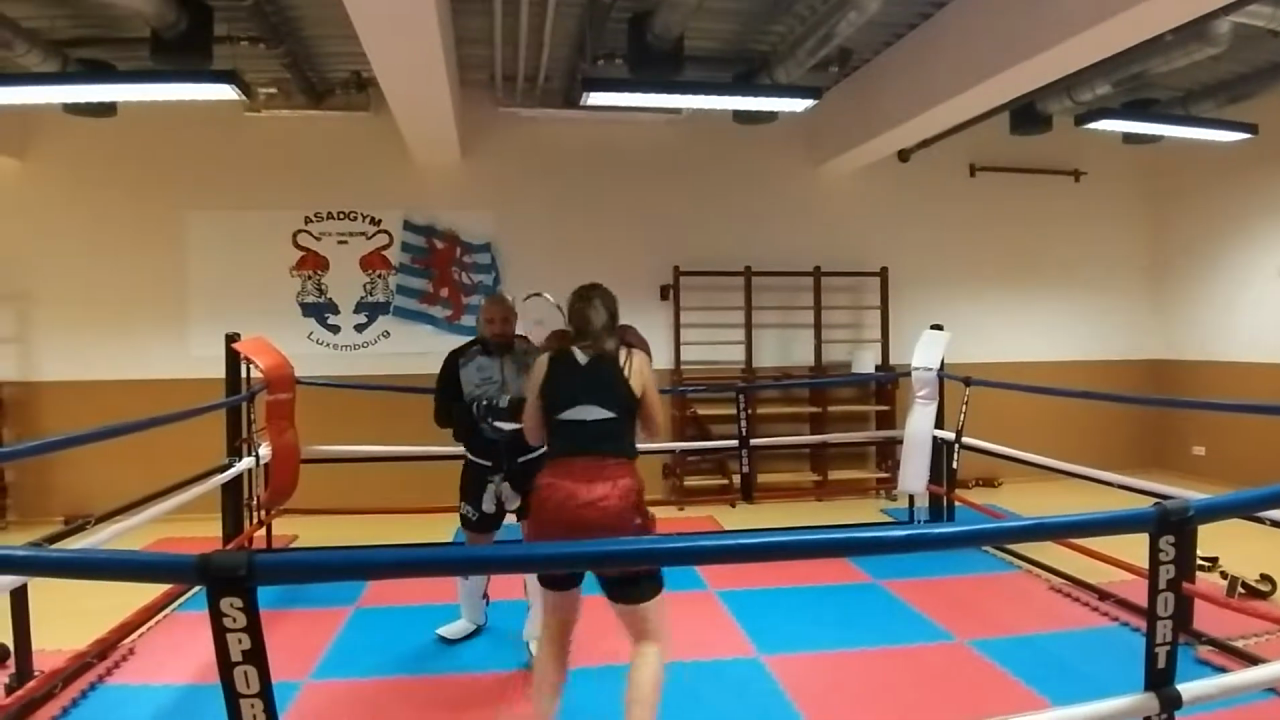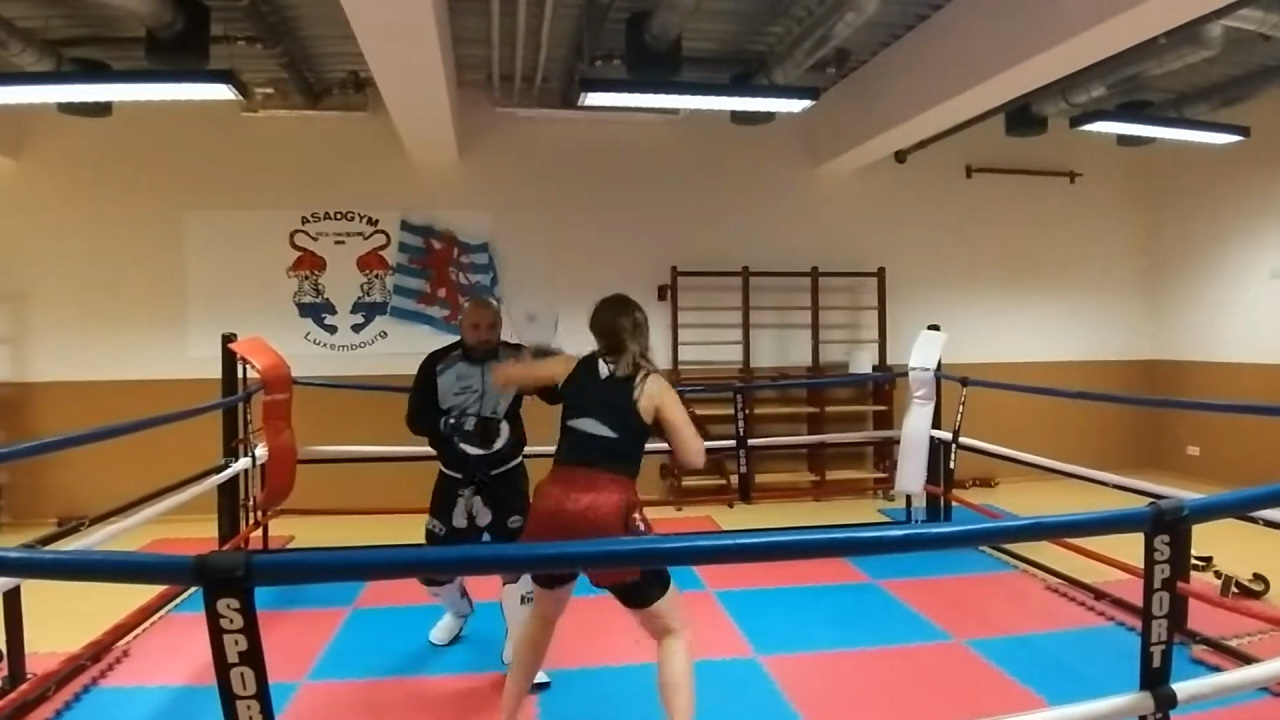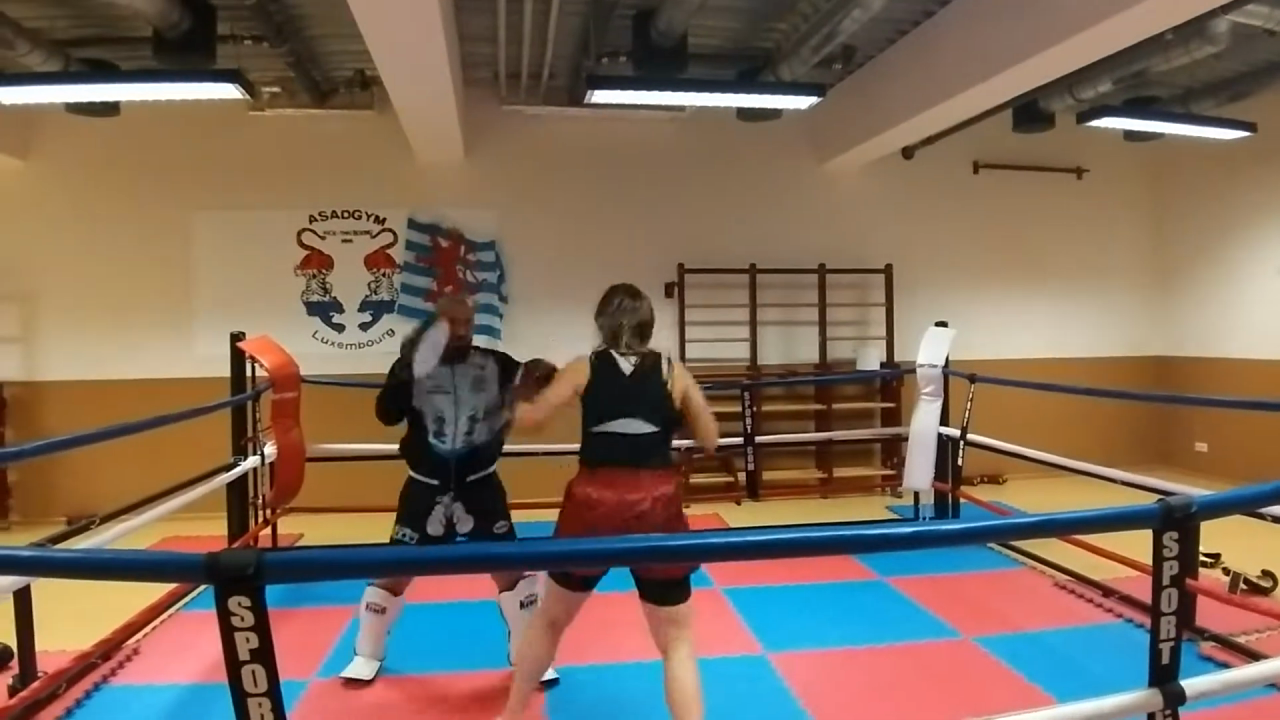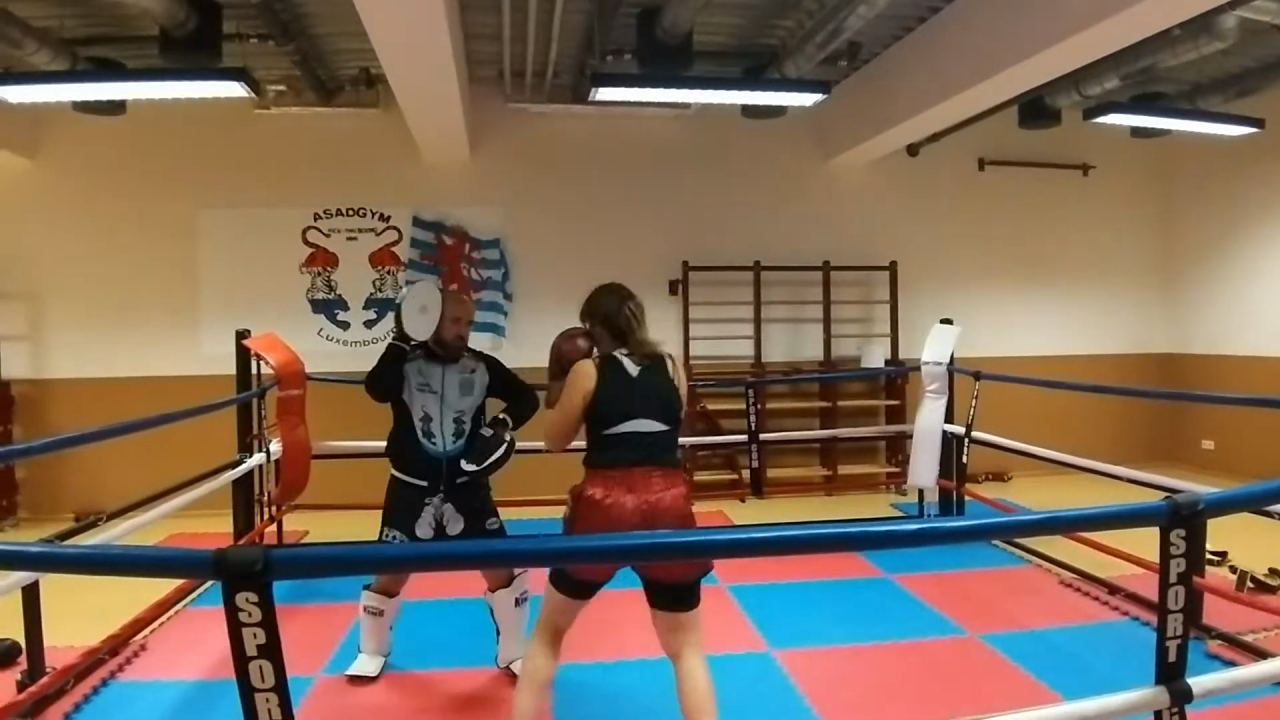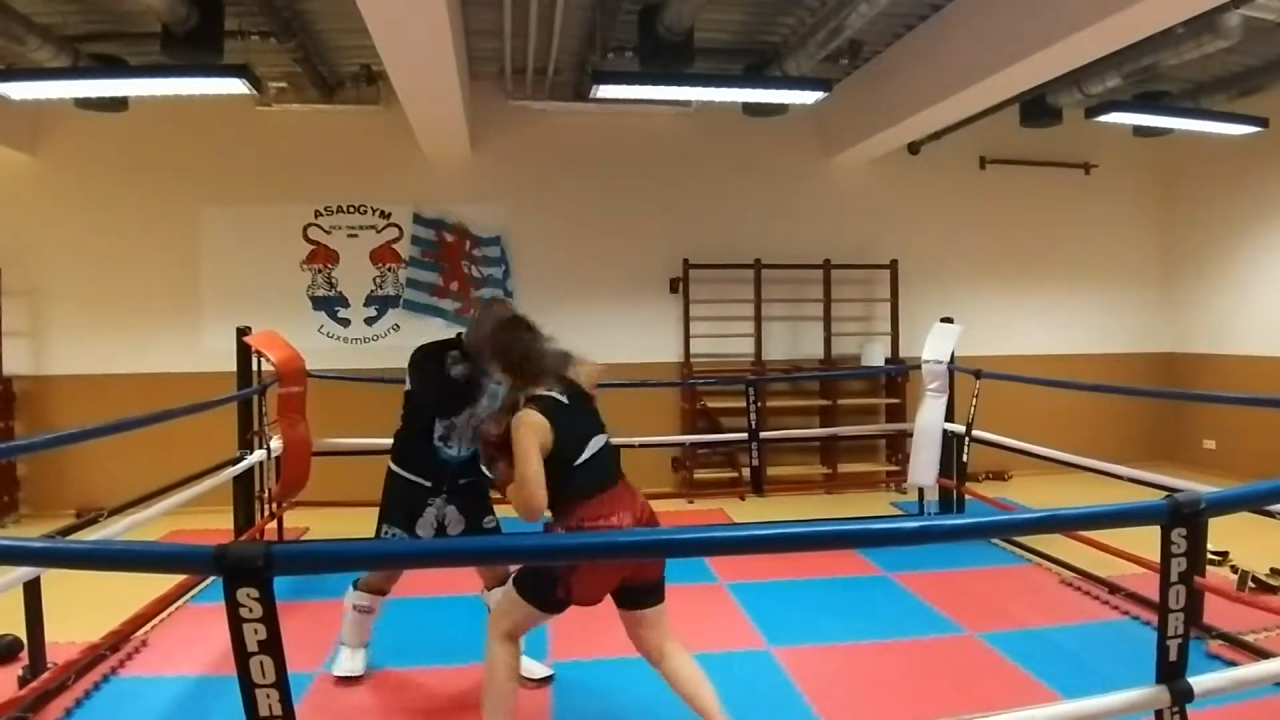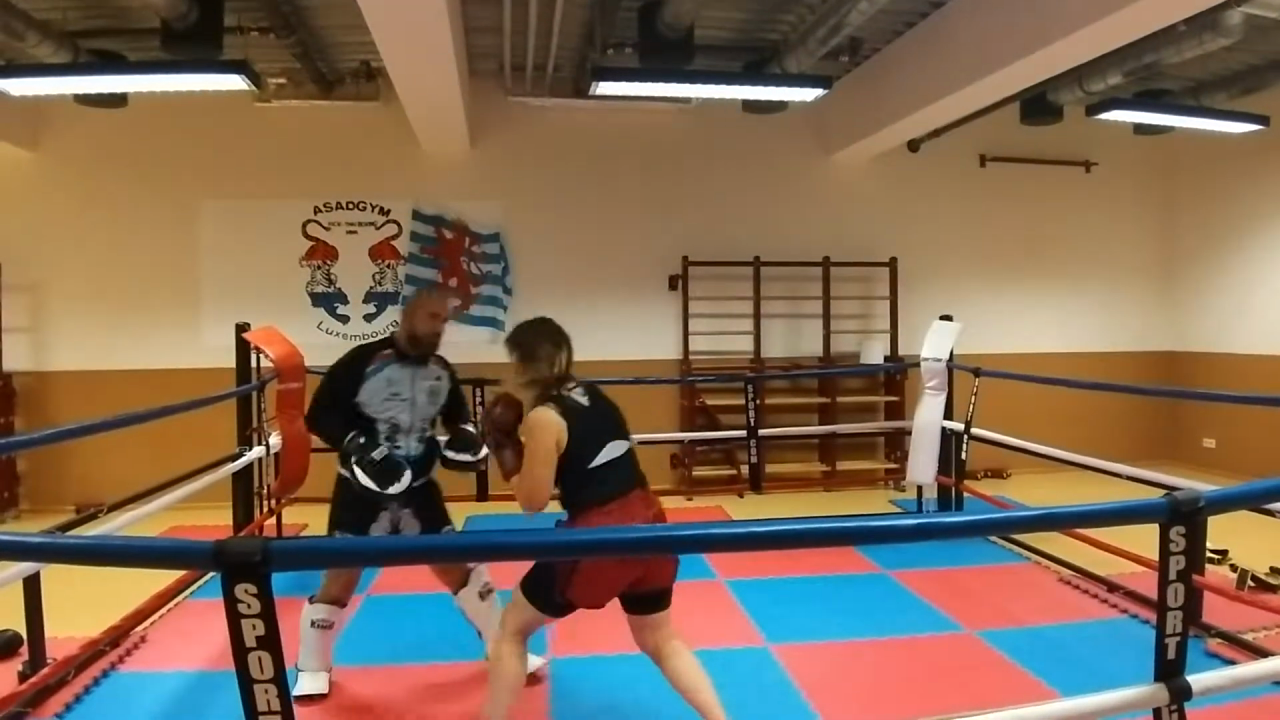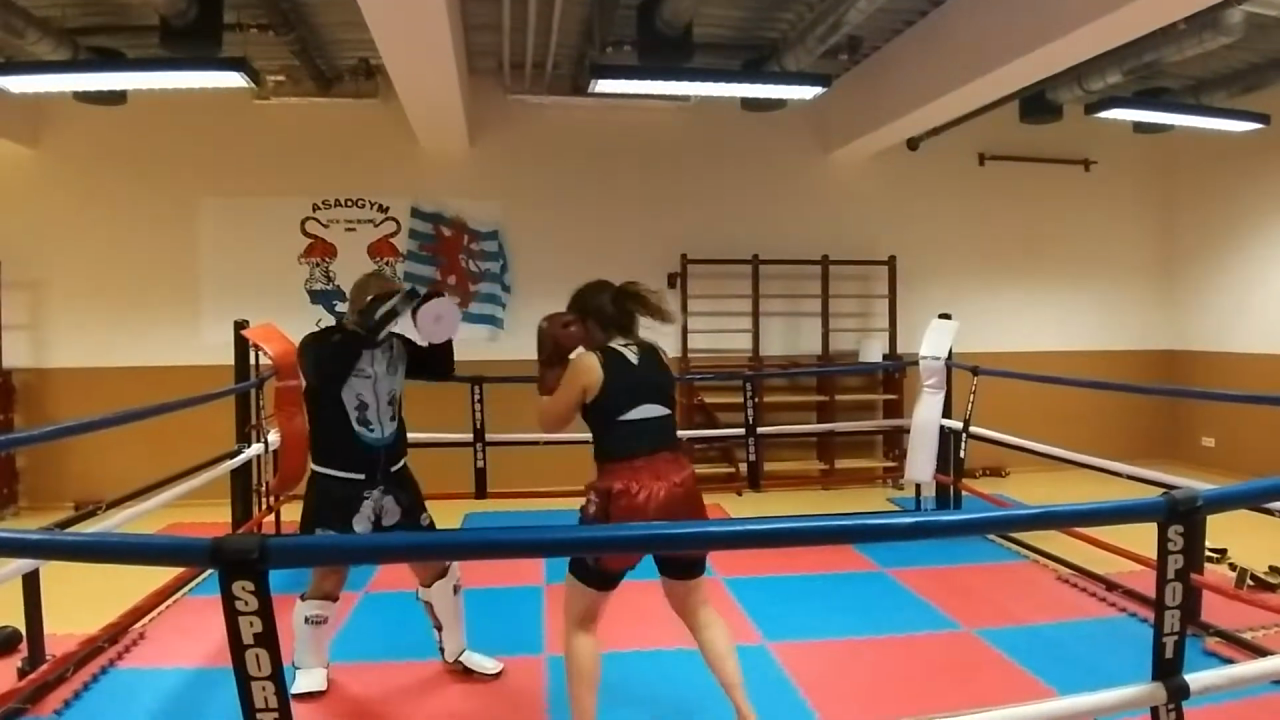
dt=0.3s
person 1, frame 1
left shoulder: (546, 364)
right shoulder: (633, 361)
right elbow: (654, 428)
left hip: (556, 499)
right hip: (615, 502)
left knee: (557, 628)
right knee: (648, 639)
person 1, frame 2
left shoulder: (575, 368)
right shoulder: (652, 385)
left elbow: (503, 376)
right elbow: (695, 458)
left hip: (553, 506)
right hip: (609, 515)
left knee: (541, 615)
right knee: (672, 631)
person 1, frame 3
left shoulder: (586, 368)
right shoulder: (672, 371)
left elbow: (527, 419)
right elbow: (709, 441)
left wrist: (521, 401)
left hip: (592, 505)
right hip: (654, 509)
left knee: (550, 618)
right knee: (677, 646)
person 1, frame 4
left shoulder: (587, 371)
right shoulder: (669, 368)
left elbow: (554, 439)
left wrist: (558, 387)
left hip: (604, 511)
right hip: (667, 511)
left knee: (548, 632)
right knee: (685, 651)
person 1, frame 5
left shoulder: (527, 420)
right shoulder: (570, 382)
left elbow: (532, 508)
left wrist: (501, 466)
left hip: (588, 535)
right hip: (633, 521)
left knee: (502, 628)
right knee: (659, 645)
person 1, frame 6
left shoulder: (543, 419)
right shoulder: (596, 394)
left elbow: (534, 502)
left wrist: (504, 454)
right hip: (648, 526)
left knee: (512, 630)
right knee: (663, 643)
person 1, frame 7
left shoulder: (588, 364)
right shoulder: (656, 356)
left elbow: (550, 422)
left wrist: (552, 365)
left hip: (624, 499)
right hip: (678, 489)
left knee: (577, 622)
right knee: (699, 612)
person 2, frame 1
left shoulder: (531, 352)
right shoulder: (459, 360)
right elbow: (443, 414)
right wrist: (482, 409)
left hip: (529, 462)
right hip: (482, 467)
right knee: (475, 542)
left ankle: (537, 631)
right ankle: (473, 616)
person 2, frame 2
left shoulder: (516, 358)
right shoulder: (437, 365)
left elbow: (556, 393)
right elbow: (416, 418)
right wrist: (454, 427)
left hip: (504, 475)
right hip: (456, 476)
right ankle: (459, 608)
person 2, frame 3
left shoulder: (492, 363)
right shoulder: (415, 363)
left elbow: (540, 378)
right elbow: (387, 414)
left wrist: (528, 379)
right wrist: (407, 374)
left hip: (478, 482)
right hip: (426, 486)
left knee: (509, 565)
right knee: (395, 572)
right ankle: (368, 653)
person 2, frame 4
left shoulder: (483, 366)
right shoulder: (403, 359)
left elbow: (525, 398)
right elbow: (377, 391)
left wrist: (500, 426)
right wrist: (400, 341)
left hip: (466, 485)
right hip: (411, 488)
left knee: (503, 567)
right knee: (390, 572)
left ankle: (513, 654)
right ankle: (373, 650)
person 2, frame 5
left shoulder: (500, 378)
right shoulder: (429, 359)
right elbow: (436, 405)
right wrist: (474, 368)
left hip: (466, 486)
right hip: (412, 485)
left knee: (498, 568)
right knee: (382, 572)
right ankle: (352, 646)
person 2, frame 6
left shoulder: (441, 371)
right shoulder: (360, 363)
left elbow: (454, 416)
right elbow: (318, 417)
left wrist: (465, 437)
right wrist: (355, 443)
left hip: (418, 488)
right hip: (362, 491)
left knee: (459, 570)
right knee: (338, 581)
right ankle: (312, 669)
person 2, frame 7
left shoulder: (394, 345)
right shoulder: (320, 345)
left elbow: (439, 366)
right elbow: (326, 376)
right wrist: (367, 327)
left hip: (392, 477)
right hip: (337, 484)
left knee: (435, 564)
right knee: (327, 578)
left ankle: (455, 650)
right ankle: (310, 667)
